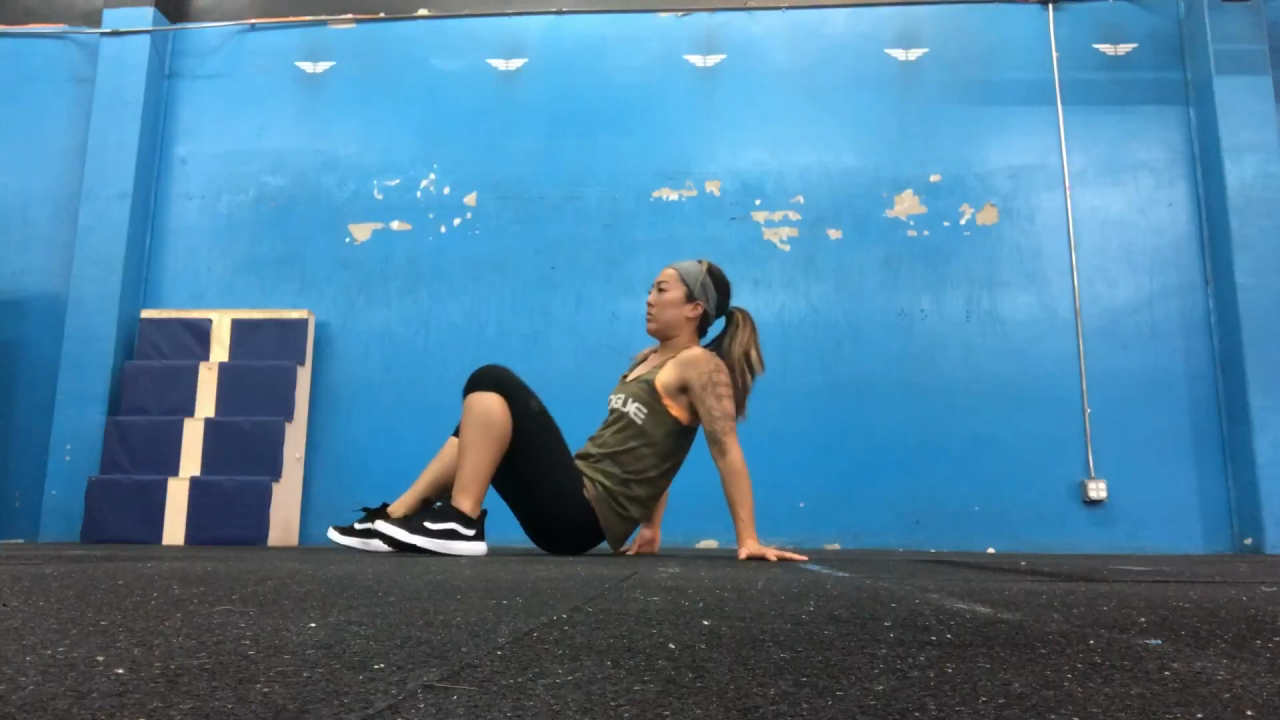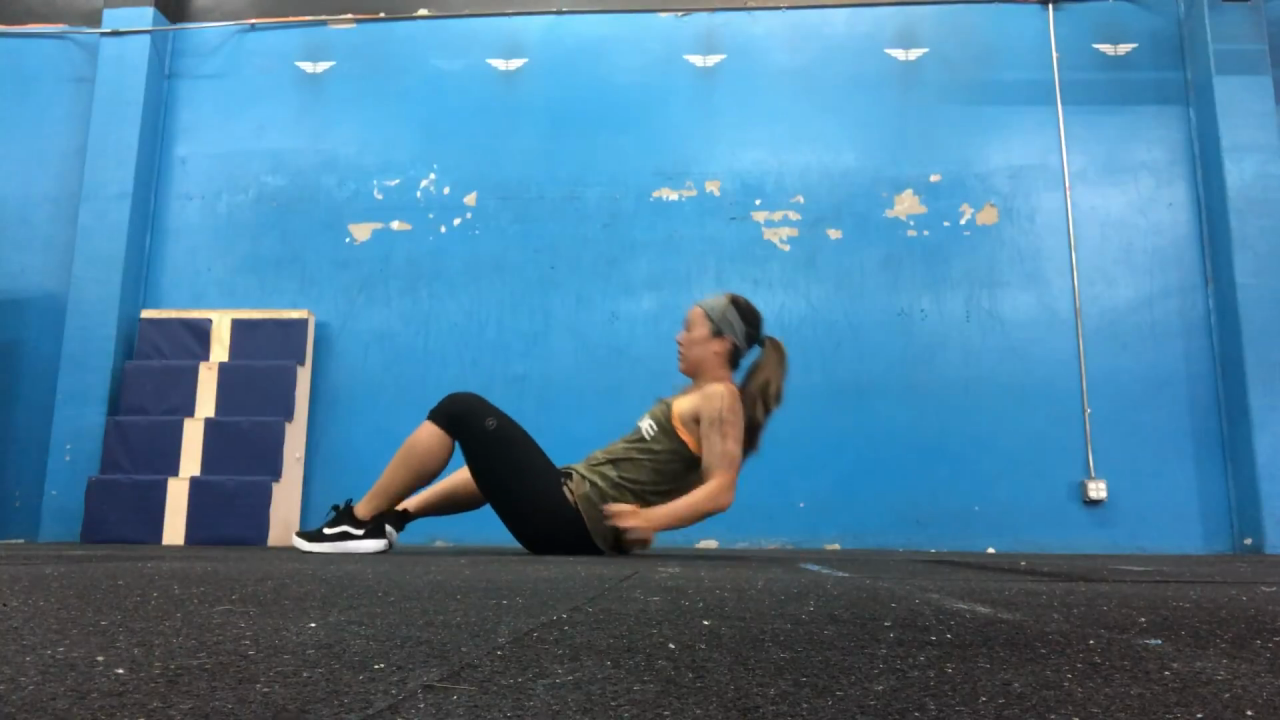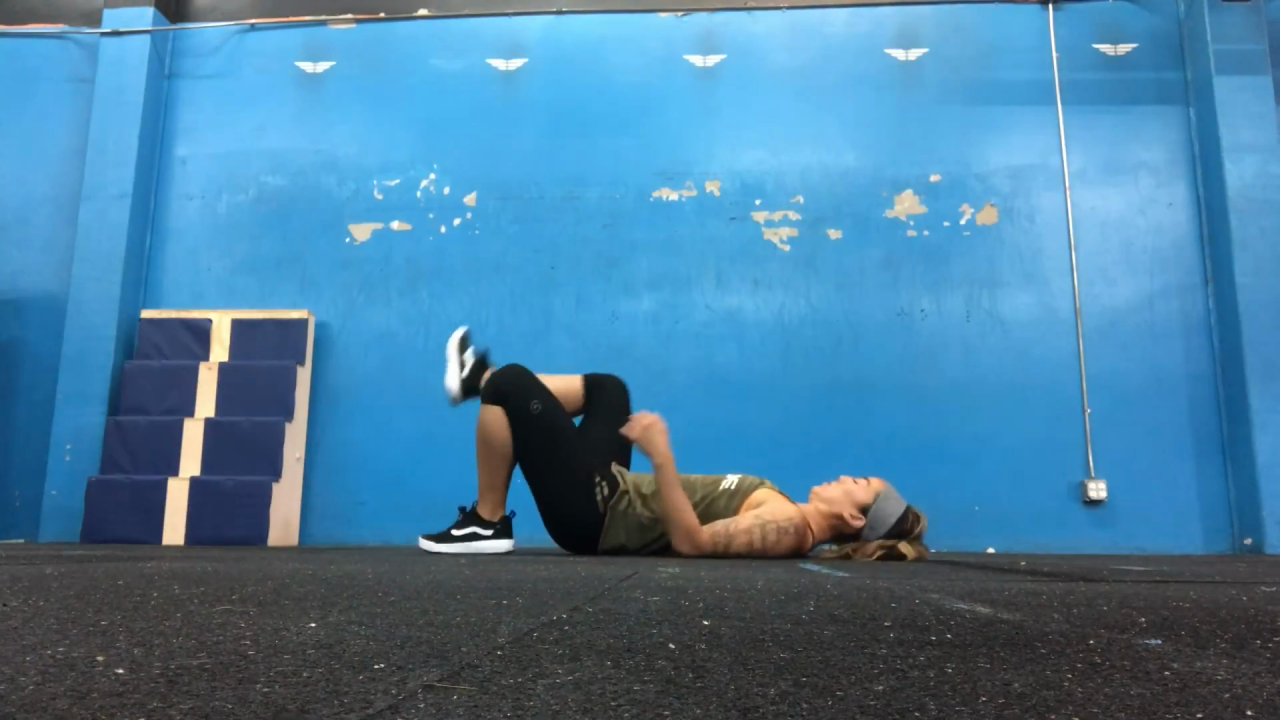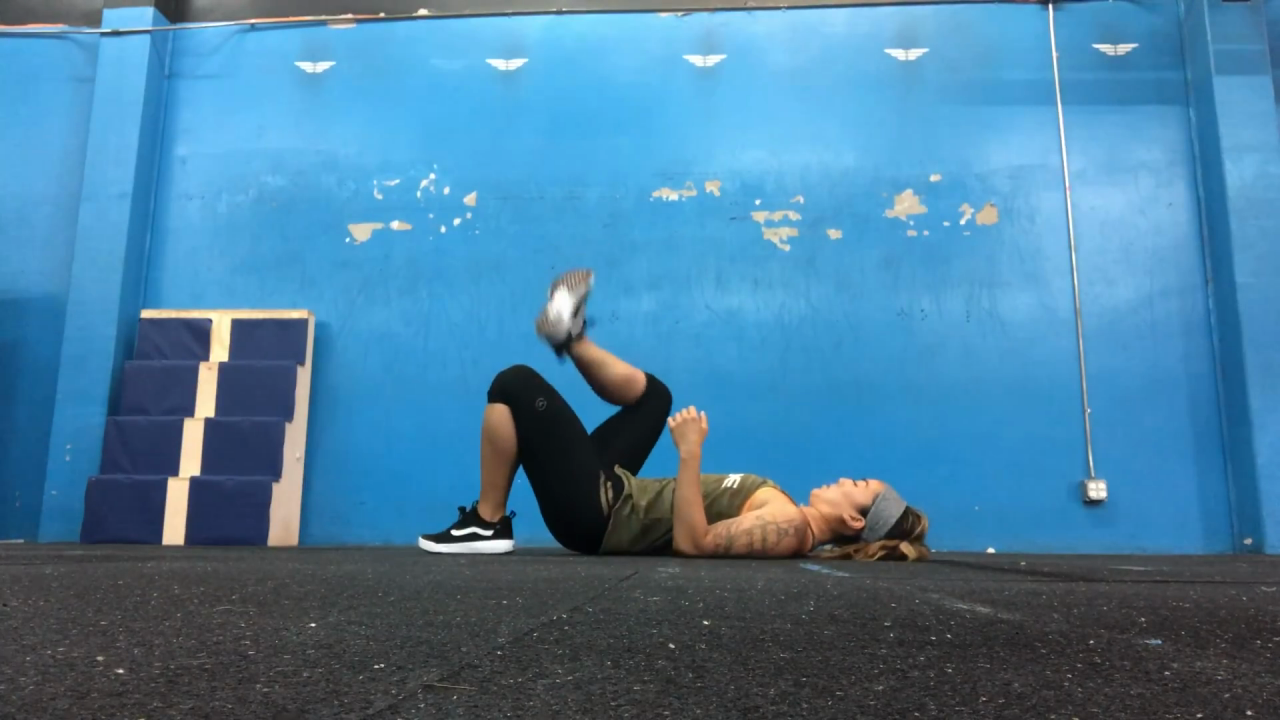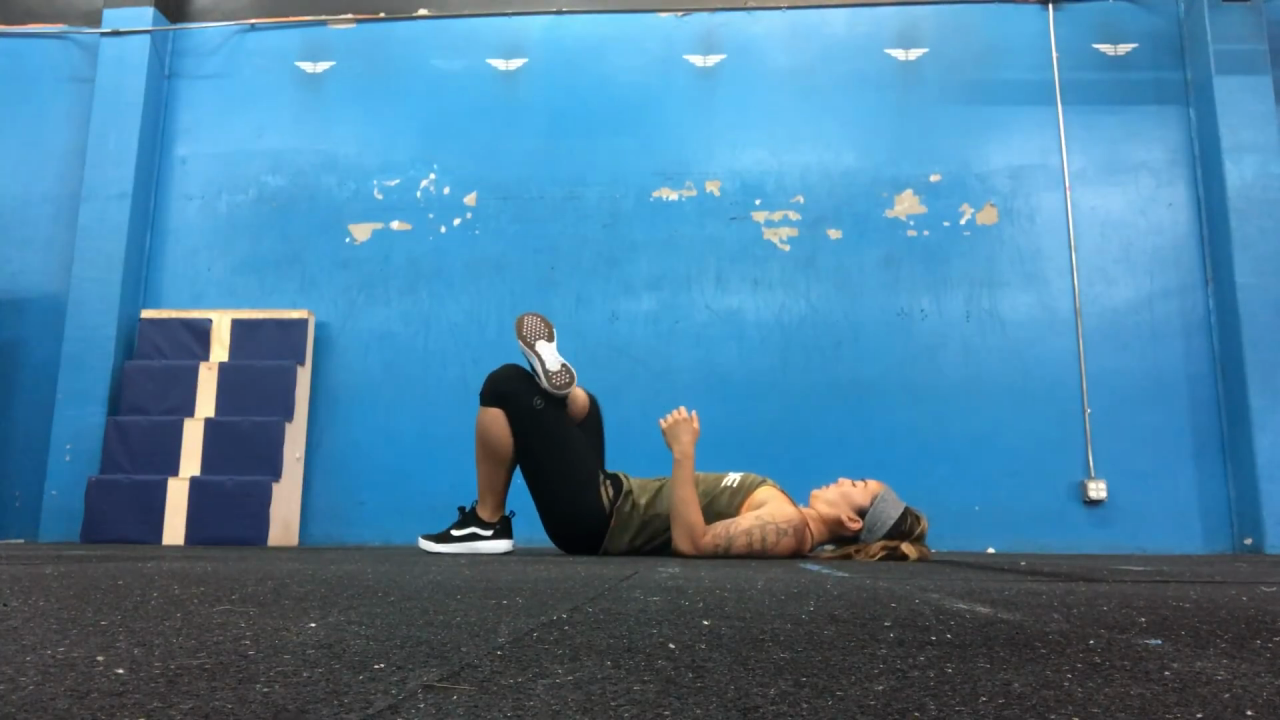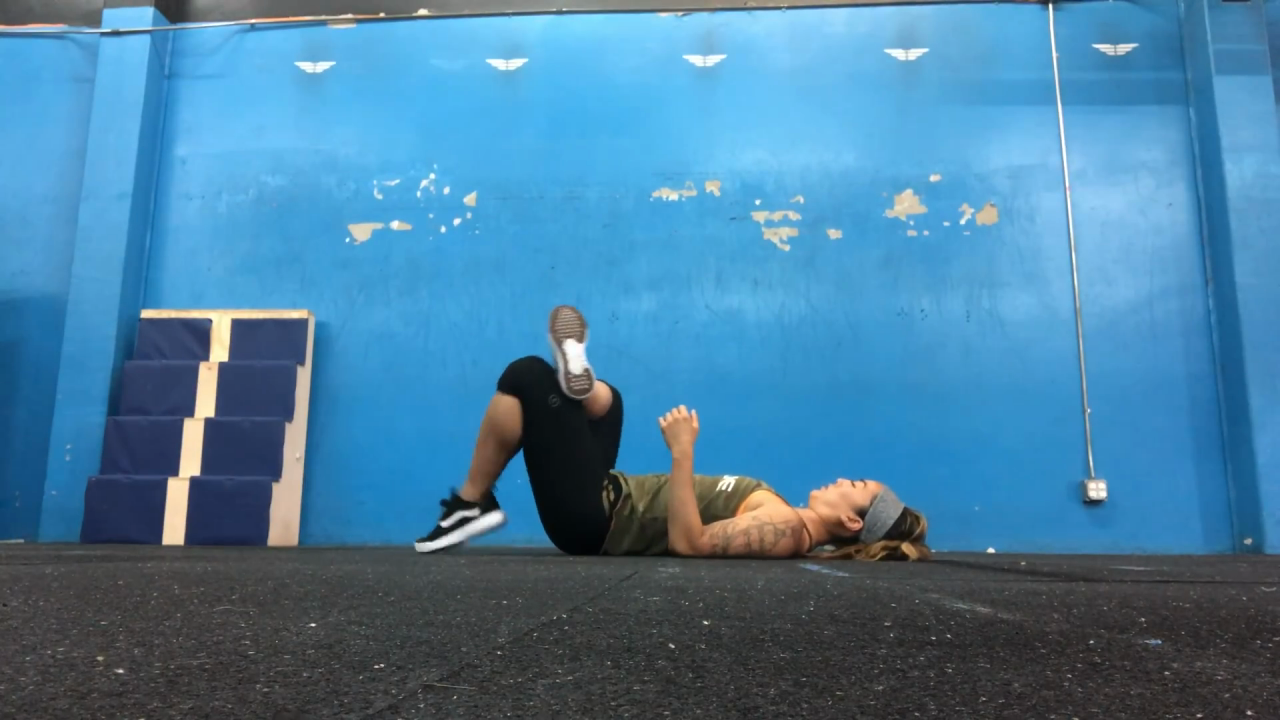
dt=0.7s
person 1, frame 1
left shoulder: (700, 365)
right shoulder: (649, 361)
left elbow: (727, 451)
left wrist: (749, 541)
right wrist: (649, 526)
left hip: (576, 516)
right hip: (571, 508)
left knee: (492, 381)
right knee: (482, 418)
left ankle: (462, 523)
right ankle: (393, 518)
person 1, frame 2
left shoulder: (718, 403)
right shoulder: (703, 398)
left elbow: (719, 491)
right elbow: (673, 477)
left wrist: (652, 517)
right wrist: (635, 529)
left hip: (565, 525)
right hip: (574, 521)
left knee: (459, 410)
right knee: (483, 456)
left ankle: (361, 524)
right ankle: (393, 517)
person 1, frame 3
left shoulder: (787, 530)
right shoulder: (792, 515)
left elbow: (690, 540)
left wrist: (661, 455)
left hip: (593, 514)
right hip: (612, 494)
left knee: (514, 382)
right knee: (607, 389)
left ankle: (486, 525)
right ankle: (479, 380)
person 1, frame 4
left shoulder: (789, 530)
right shoulder: (791, 517)
left elbow: (690, 541)
left wrist: (689, 453)
left hip: (593, 514)
right hip: (609, 498)
left knee: (514, 385)
right knee: (653, 393)
left ankle: (485, 526)
right ankle: (571, 339)
person 1, frame 5
left shoulder: (788, 529)
right shoulder: (789, 520)
left elbow: (690, 540)
left wrist: (683, 453)
left hip: (591, 520)
right hip: (608, 501)
left knee: (507, 384)
left ankle: (486, 525)
right ankle: (558, 383)
person 1, frame 6
left shoulder: (785, 533)
right shoulder: (789, 523)
left elbow: (687, 541)
left wrist: (682, 452)
left hip: (590, 519)
right hip: (607, 504)
left knee: (527, 375)
left ankle: (473, 502)
right ankle: (579, 384)
